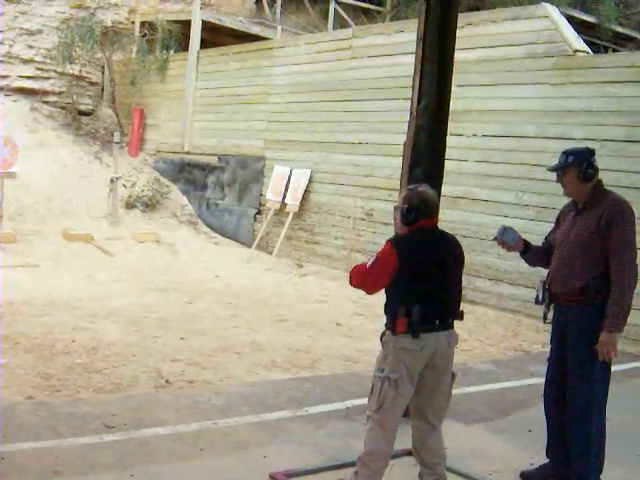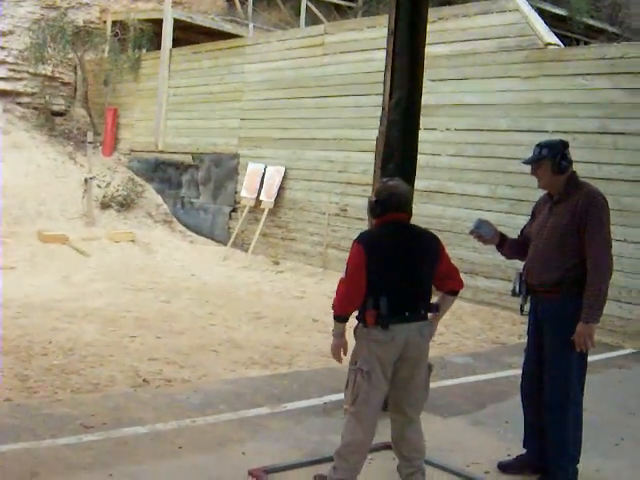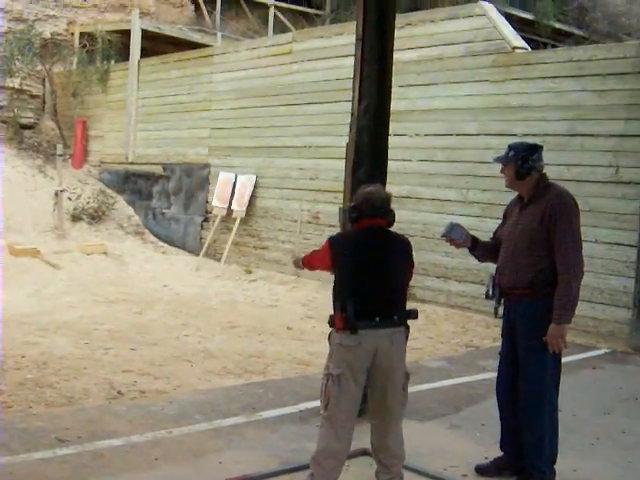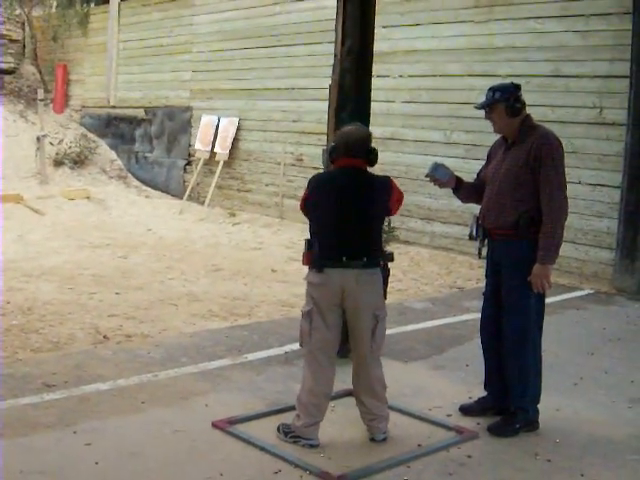
dt=1s
person 1, frame 1
right shoulder: (568, 211)
right elbow: (549, 255)
left wrist: (612, 328)
right wrist: (523, 248)
left hip: (591, 315)
right hip: (563, 311)
left knee: (585, 399)
right knee: (555, 393)
person 1, frame 2
left shoulder: (588, 200)
right shoulder: (544, 203)
left elbow: (599, 264)
right elbow: (525, 248)
left wrist: (589, 318)
right wrist: (499, 241)
left hip: (567, 306)
right hip: (540, 303)
left knee: (562, 390)
right knee: (532, 385)
person 1, frame 3
left shoulder: (558, 202)
right shoulder: (516, 205)
left elbow: (570, 266)
right elbow: (498, 251)
left wrist: (560, 320)
right wrist: (471, 243)
left hip: (540, 308)
right hip: (513, 305)
left knee: (537, 391)
right knee: (508, 386)
person 1, frame 4
left shoulder: (543, 142)
right shoulder: (499, 146)
left elbow: (554, 207)
right elbow: (482, 192)
left wrist: (545, 260)
right wrist: (455, 184)
left hip: (524, 249)
right hip: (497, 246)
left knee: (521, 331)
right knee: (492, 327)
left ankle: (524, 411)
right ankle: (497, 396)
person 2, frame 1
left shoulder: (398, 247)
right shoulder: (452, 246)
left elbow: (364, 279)
left wrist: (368, 267)
left hip: (407, 340)
right hip: (443, 338)
left knee: (383, 415)
right knee: (430, 415)
person 2, frame 2
left shoulder: (367, 241)
right shoulder: (429, 241)
left elbow: (349, 292)
right elbow: (452, 284)
left wrist: (338, 331)
right wrist: (434, 319)
left hip: (378, 333)
right hip: (417, 332)
left knee: (361, 410)
right knee: (409, 409)
person 2, frame 3
left shoulder: (340, 244)
right shoulder: (402, 246)
left elbow: (316, 260)
left wrist: (300, 261)
left hip: (352, 337)
right hip: (392, 336)
left knee: (338, 415)
right knee: (389, 413)
person 2, frame 4
left shoulder: (317, 184)
right shoulder: (382, 187)
right elbow: (395, 203)
left hip: (324, 276)
right hip: (366, 277)
left knee: (318, 355)
right knee: (368, 354)
left ankle: (305, 428)
right ankle: (378, 425)
